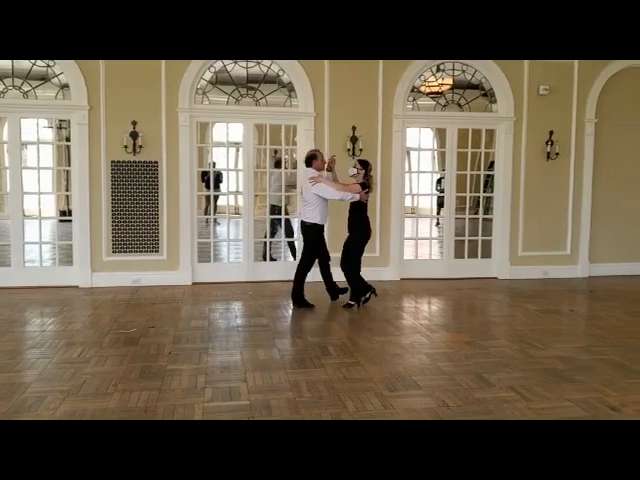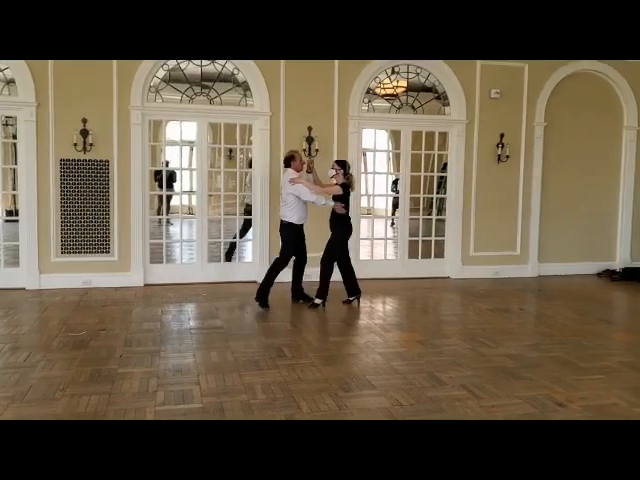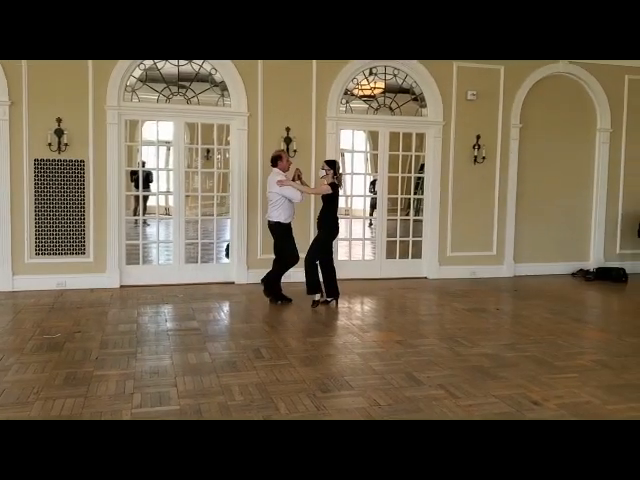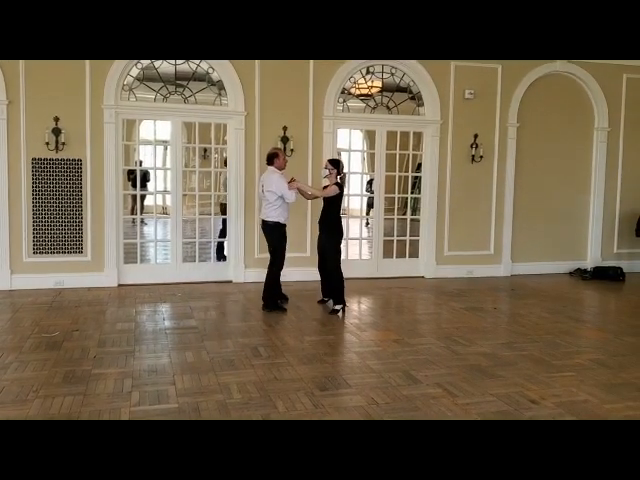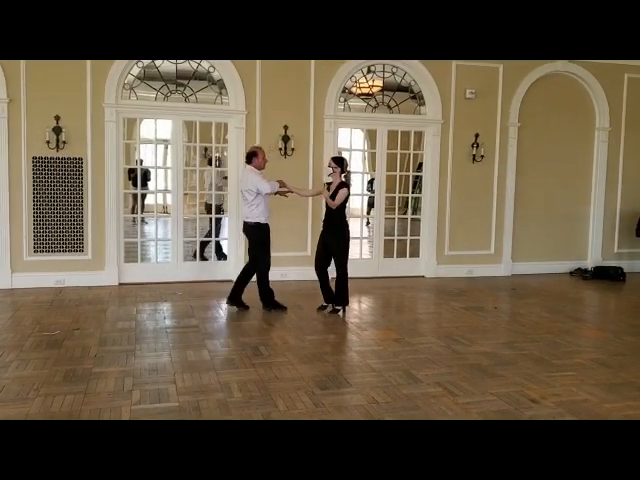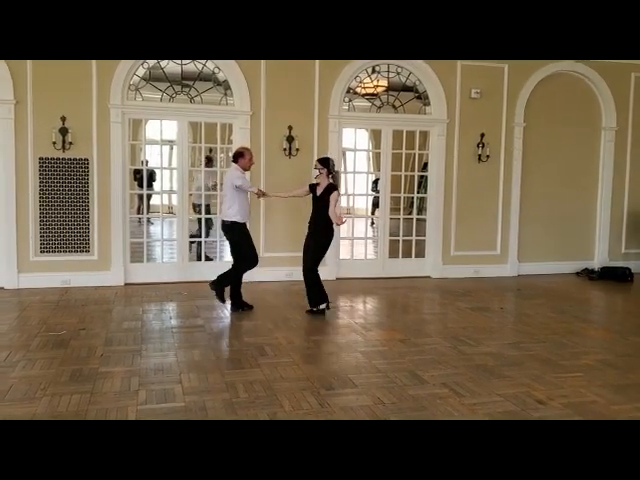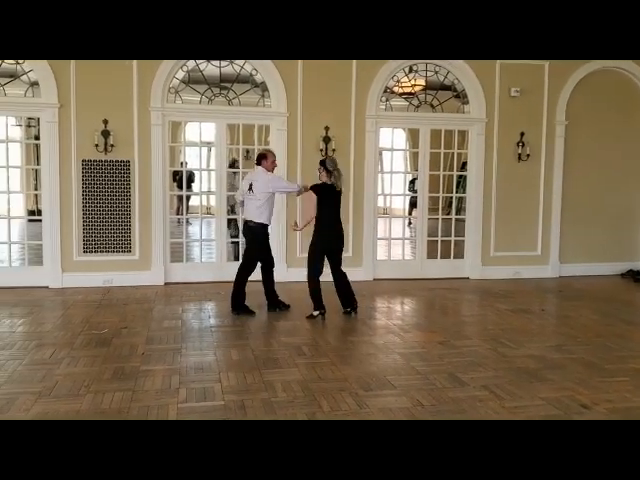
dt=0.5s
person 1, frame 1
left shoulder: (313, 177)
right shoulder: (313, 179)
left elbow: (329, 189)
right elbow: (335, 194)
right wrist: (358, 196)
left hip: (314, 226)
right hip: (312, 226)
left knee: (324, 258)
right knee: (307, 261)
left ankle: (333, 290)
right ankle: (297, 297)
person 1, frame 2
left shoulder: (292, 178)
right shoulder: (292, 179)
left elbow: (306, 190)
right elbow: (310, 196)
left wrist: (310, 173)
right wrist: (332, 204)
left hip: (295, 226)
right hip: (290, 226)
left knee: (301, 258)
right knee: (283, 260)
left ankle: (297, 293)
right ankle: (262, 293)
person 1, frame 3
left shoulder: (276, 177)
right shoulder: (278, 179)
left elbow: (287, 194)
right elbow: (297, 197)
left wrist: (294, 181)
right wrist: (295, 182)
left hip: (278, 223)
right hip: (280, 224)
left knee: (281, 257)
right knee: (292, 257)
left ankle: (275, 292)
right ankle: (269, 282)
person 1, frame 4
left shoulder: (267, 176)
right shoulder: (277, 177)
right elbow: (291, 198)
left wrist: (287, 186)
right wrist: (293, 187)
left hip: (269, 222)
right hip: (275, 224)
left knee: (276, 260)
right knee: (277, 262)
left ankle: (275, 293)
right ankle: (269, 301)
person 1, frame 5
left shoulder: (249, 175)
right shoulder: (252, 176)
right elbow: (266, 188)
left wrist: (277, 191)
right wrist: (277, 184)
left hip: (251, 225)
right hip: (257, 226)
left knee: (254, 262)
right knee: (263, 264)
left ankle: (234, 297)
right ankle: (268, 301)
person 1, frame 6
left shoulder: (234, 174)
right shoulder: (235, 174)
right elbow: (240, 183)
left wrist: (249, 190)
right wrist: (255, 190)
left hip: (232, 224)
right hip: (234, 225)
left knee: (240, 262)
right knee: (251, 259)
left ankle: (236, 301)
right ankle: (219, 283)
person 1, frame 7
left shoulder: (250, 177)
right shoulder: (267, 178)
left elbow: (239, 198)
right elbow: (289, 187)
right wrist: (303, 188)
left hip: (251, 225)
right hip: (257, 227)
left knee: (267, 263)
right knee: (248, 264)
left ankle: (273, 302)
right ankle: (237, 304)
person 2, frame 1
left shoulder: (362, 186)
right shoulder: (356, 185)
left elbow: (341, 189)
right elbow: (339, 186)
left wrist: (322, 179)
right wrist: (332, 170)
left hip: (361, 230)
right hip: (357, 230)
left knee: (351, 264)
right knee: (347, 263)
left ankle: (355, 298)
right ankle: (366, 290)
person 2, frame 2
left shoulder: (343, 187)
right shoulder: (338, 186)
left elbow: (321, 191)
right elbow: (320, 186)
left wrist: (302, 181)
right wrist: (312, 171)
left hip: (341, 229)
right hip: (340, 229)
left knee: (326, 261)
right knee: (343, 261)
left ankle: (321, 297)
right ankle: (354, 294)
person 2, frame 3
left shoulder: (332, 187)
right shoulder: (328, 187)
left elbow: (310, 191)
right elbow: (311, 190)
left wrist: (291, 183)
right wrist: (300, 179)
left hip: (329, 228)
right hip: (326, 228)
left knee: (310, 259)
right knee: (326, 261)
left ankle: (317, 293)
right ankle: (332, 295)
person 2, frame 4
left shoulder: (337, 187)
right shoulder: (327, 187)
left elbow: (320, 194)
right elbow: (309, 196)
left wrist: (300, 185)
right wrist: (299, 187)
left hip: (334, 230)
right hip: (325, 229)
left knee: (333, 265)
right knee: (323, 264)
left ankle: (339, 302)
right ankle: (327, 295)
person 2, frame 5
left shoulder: (344, 187)
right shoulder: (328, 186)
left elbow: (334, 205)
right elbow: (307, 193)
left wrist: (328, 198)
right wrist: (288, 187)
left hip: (339, 231)
right hip: (327, 229)
left knee: (340, 267)
right knee: (320, 265)
left ankle: (340, 303)
right ankle: (328, 299)
person 2, frame 6
left shoulder: (333, 190)
right shoulder: (313, 187)
left elbow: (332, 211)
right elbow: (290, 194)
left wrist: (337, 220)
right wrist: (269, 194)
left hip: (324, 232)
right hip: (312, 231)
left knee: (310, 267)
right knee: (307, 268)
left ankle: (322, 301)
right ankle: (316, 303)
person 2, frame 7
left shoulder: (315, 188)
right shoulder: (337, 188)
left elbow: (312, 214)
left wrist: (301, 227)
left hip: (321, 235)
right hip: (337, 234)
left knee: (314, 272)
right knee: (337, 270)
left ankle: (318, 308)
right ankle: (349, 304)
